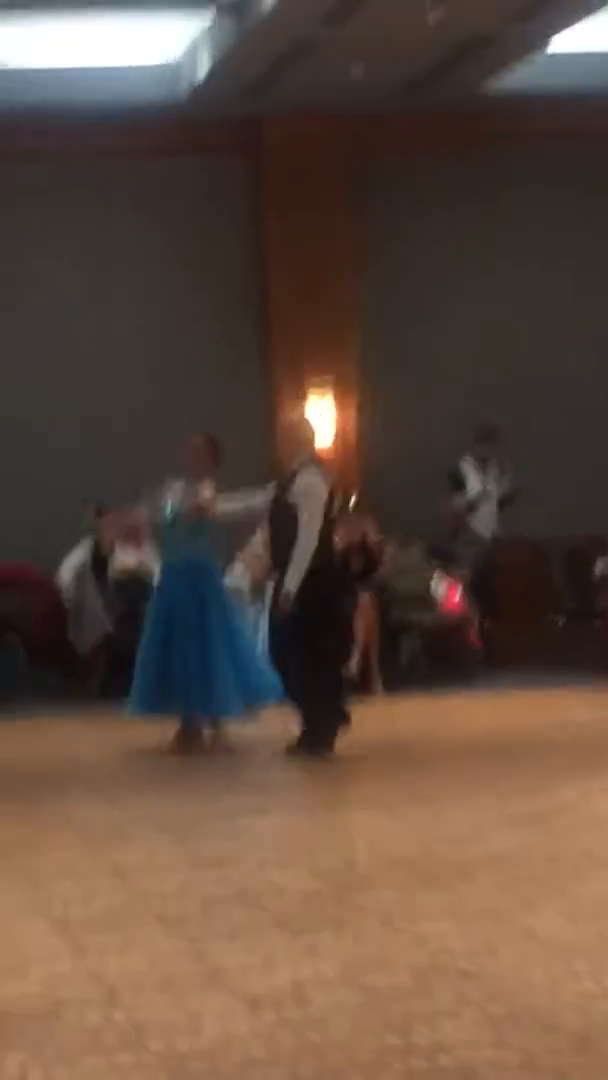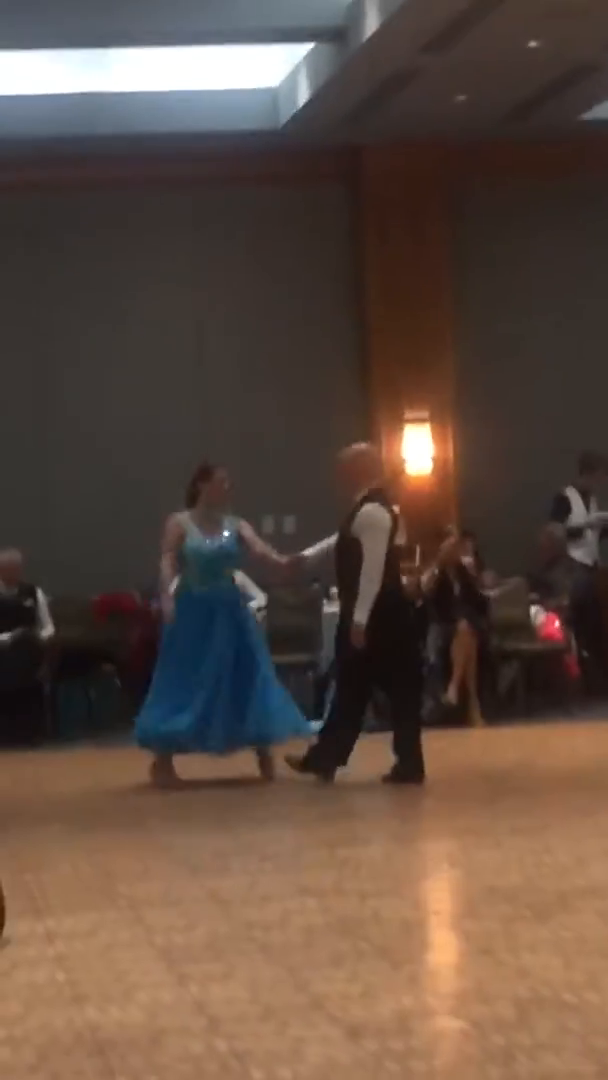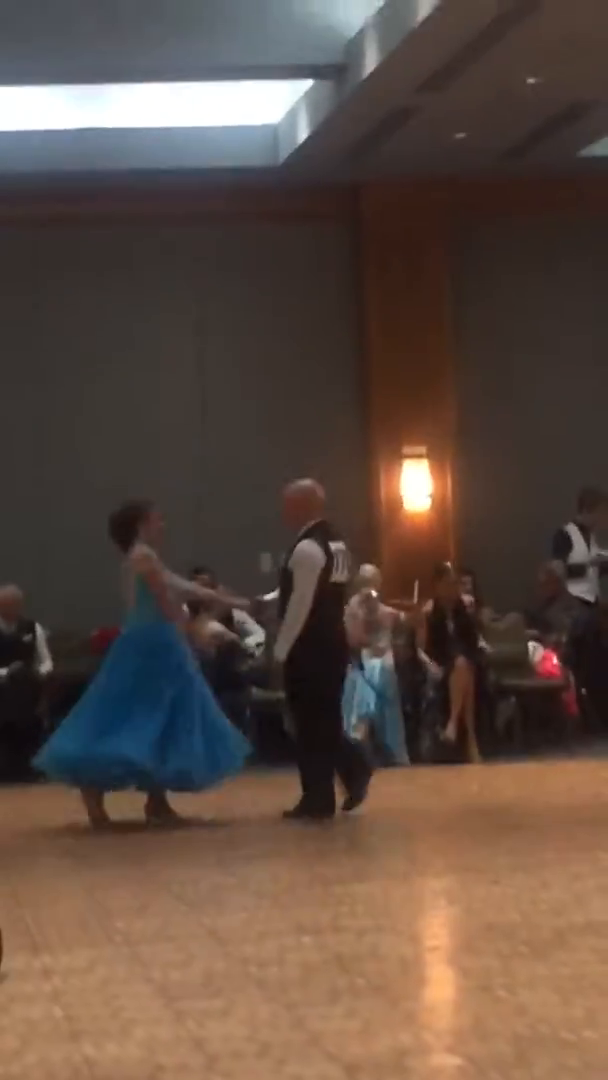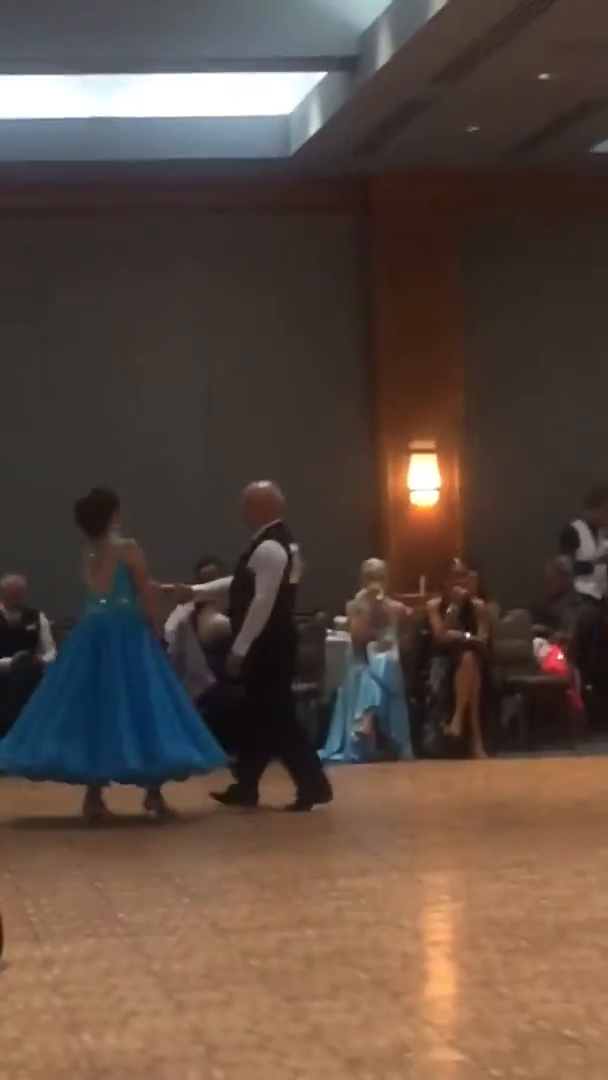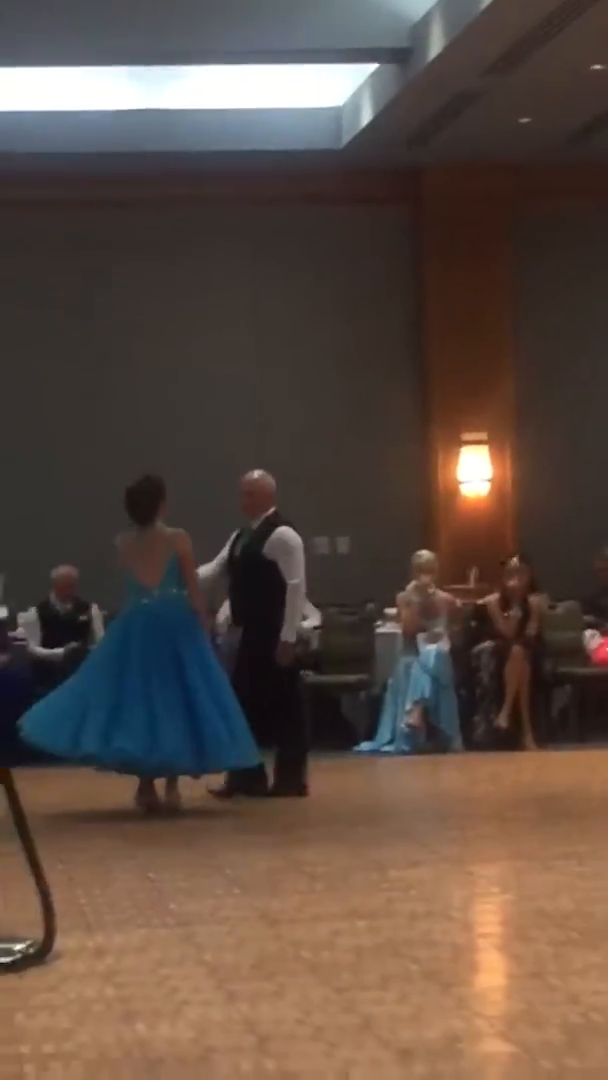
dt=0.4s
person 1, frame 1
left shoulder: (309, 479)
right shoulder: (296, 477)
left elbow: (308, 537)
right elbow: (272, 508)
left wrist: (289, 586)
left hip: (310, 583)
right hip: (298, 582)
left knee: (297, 654)
right knee: (305, 655)
left ankle: (320, 731)
right ankle: (318, 730)
person 1, frame 2
left shoulder: (371, 512)
right shoulder: (373, 508)
left elbow: (373, 570)
right elbow: (342, 541)
left wrist: (359, 620)
right wrist: (307, 556)
left hip: (376, 614)
right hip: (389, 610)
left knee: (354, 687)
right knee: (399, 685)
left ankle: (326, 757)
right ankle: (409, 761)
person 1, frame 3
left shoulder: (307, 548)
right shoulder: (332, 543)
left elbow: (300, 605)
left wrist: (280, 651)
left hip: (311, 647)
right hip: (331, 642)
left knee: (312, 721)
right knee: (324, 718)
left ankle: (317, 800)
right ankle: (355, 768)
person 1, frame 4
left shoulder: (270, 548)
right shoulder: (269, 544)
left elbow: (262, 603)
right elbow: (240, 584)
left wrist: (239, 649)
right wrist: (194, 591)
left hip: (267, 647)
right hip: (267, 645)
left knee: (273, 716)
right knee: (257, 715)
left ankle: (312, 784)
right ankle: (245, 788)
person 1, frame 5
left shoulder: (282, 535)
right shoulder: (241, 535)
left elbow: (296, 587)
right elbow: (216, 570)
left wrist: (288, 637)
left hip: (272, 635)
right hip: (253, 632)
left knee: (260, 703)
right knee: (274, 705)
right ankle: (289, 778)
person 2, frame 1
left shoulder: (205, 490)
right shoulder: (174, 487)
left elbow: (204, 510)
right elbow: (151, 514)
left hip: (196, 576)
right hip: (174, 575)
left knee: (201, 648)
right knee: (169, 649)
left ankle: (208, 723)
right ankle: (192, 723)
person 2, frame 2
left shoulder: (235, 524)
right shoulder: (179, 522)
left elbow: (259, 549)
right elbow: (167, 563)
left wrist: (285, 563)
right wrist: (168, 598)
left hip: (228, 609)
right hip: (191, 611)
left knee: (243, 680)
right knee: (182, 685)
left ankle: (263, 752)
right ankle: (163, 761)
person 2, frame 3
left shoulder: (144, 559)
right shoulder: (145, 557)
left elbow: (183, 587)
right elbow: (170, 603)
left wrist: (230, 601)
right wrist: (189, 633)
left hip: (143, 646)
right hip: (153, 646)
left knee: (160, 718)
right knee: (154, 719)
person 2, frame 4
left shoulder: (87, 555)
right shoulder: (128, 548)
right elbow: (147, 597)
right wrist: (152, 628)
left hip: (89, 637)
right hip: (126, 635)
left knee: (90, 710)
right knee: (140, 709)
left ankle: (93, 797)
right ankle: (153, 794)
person 2, frame 5
left shoulder: (124, 544)
right shoulder: (177, 539)
right elbow: (193, 590)
right wrist: (201, 626)
left hip: (135, 629)
right hip: (175, 627)
left knee: (138, 699)
right knee: (176, 700)
left ankle: (146, 786)
right ankle: (171, 786)
